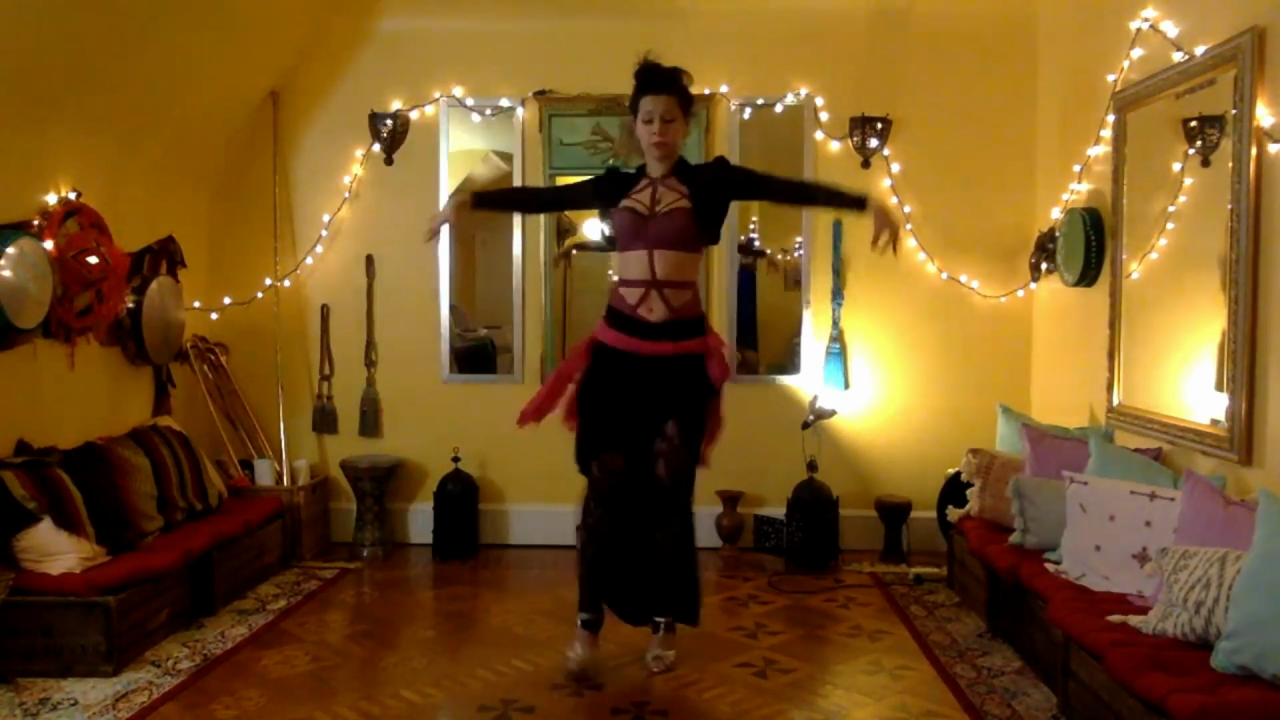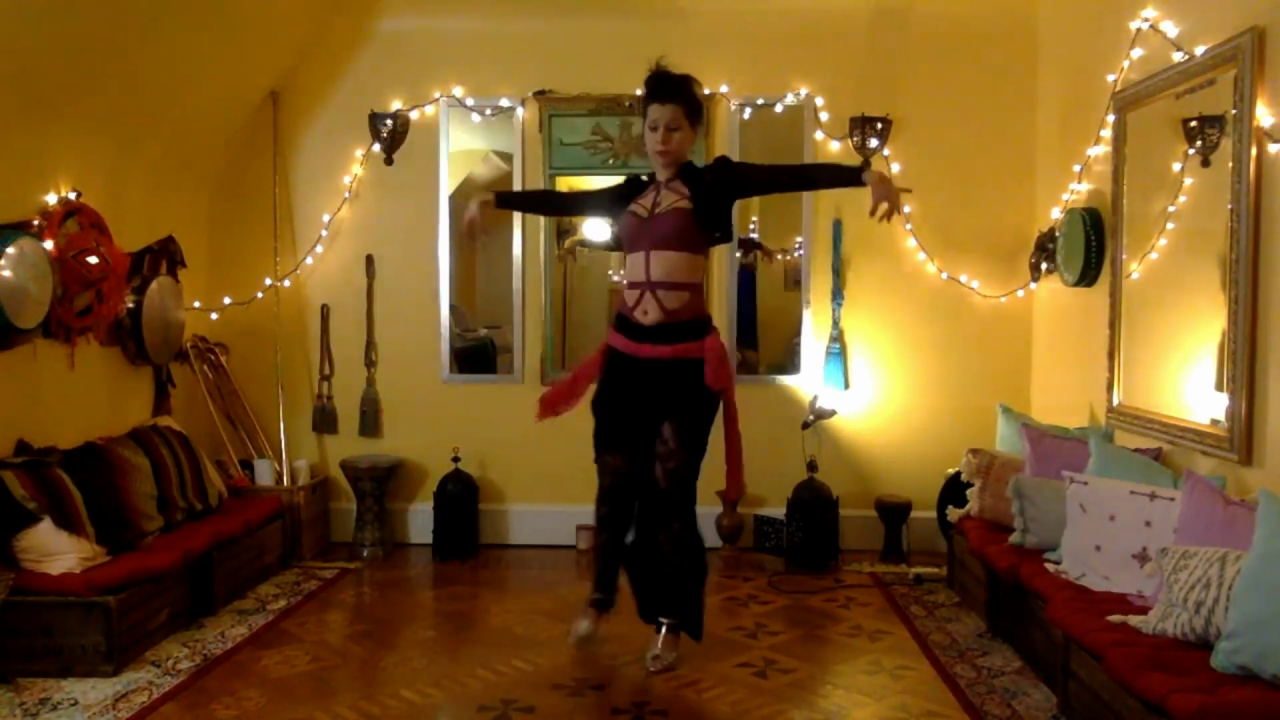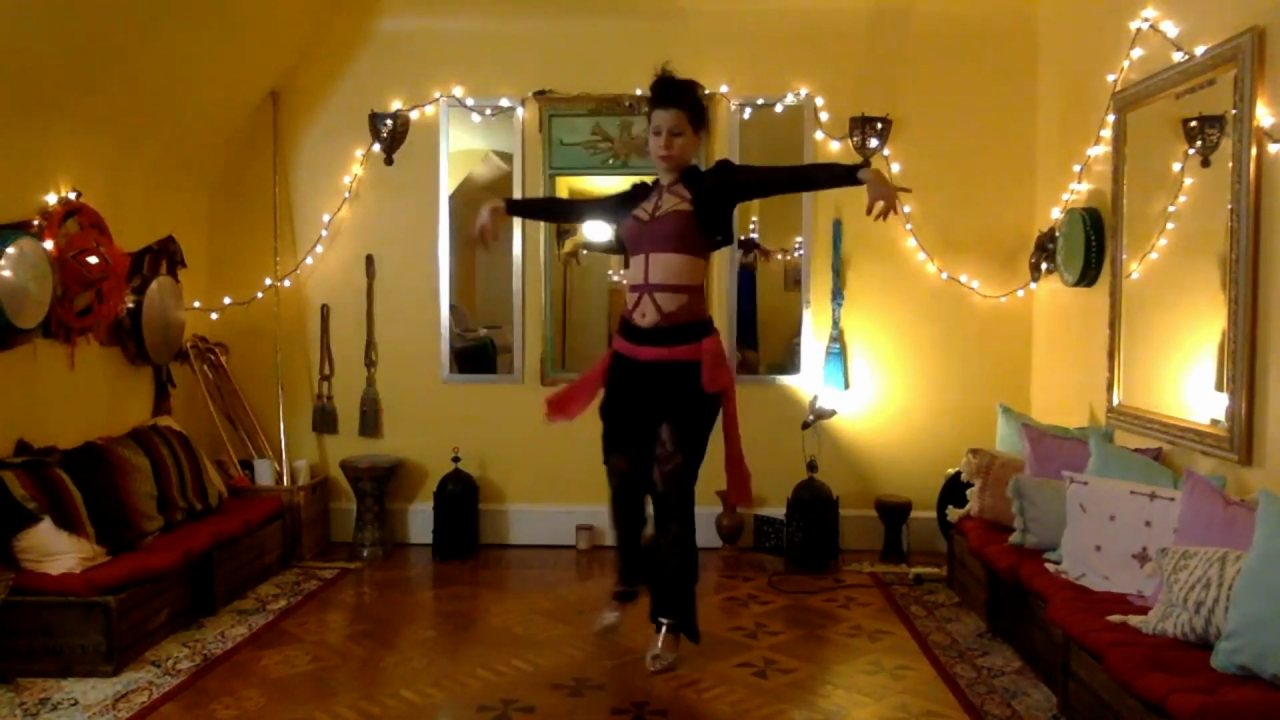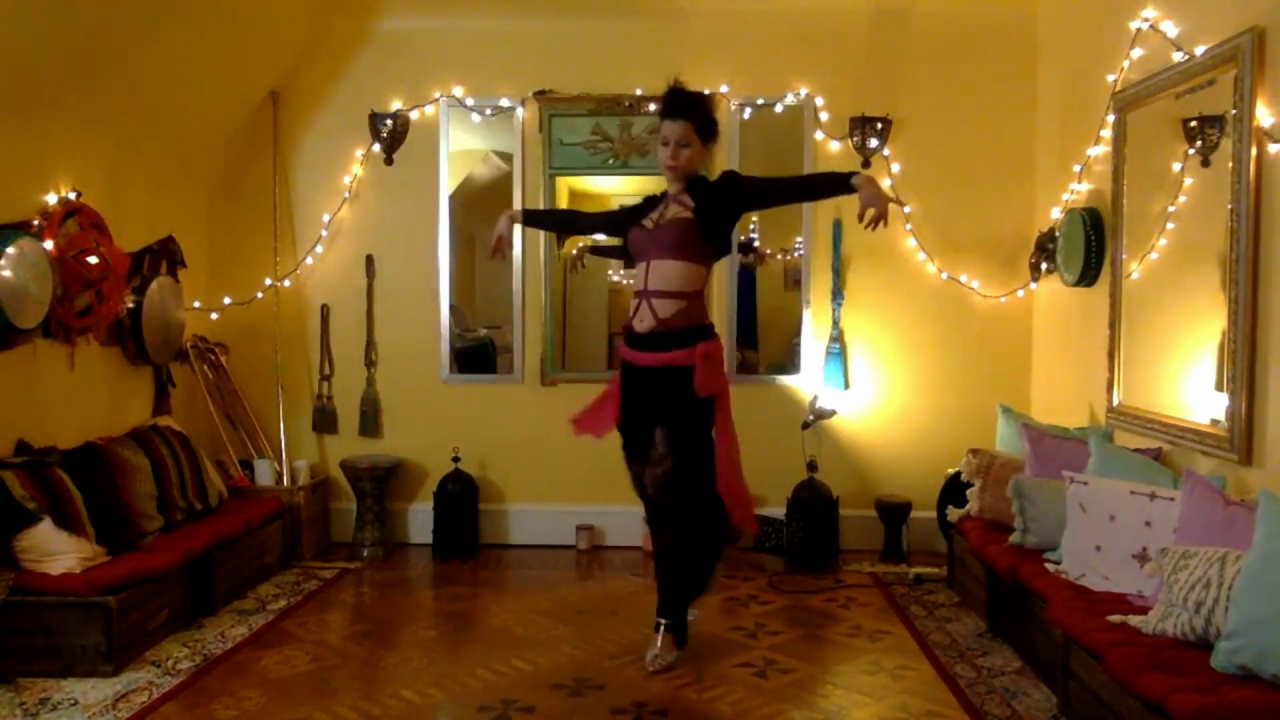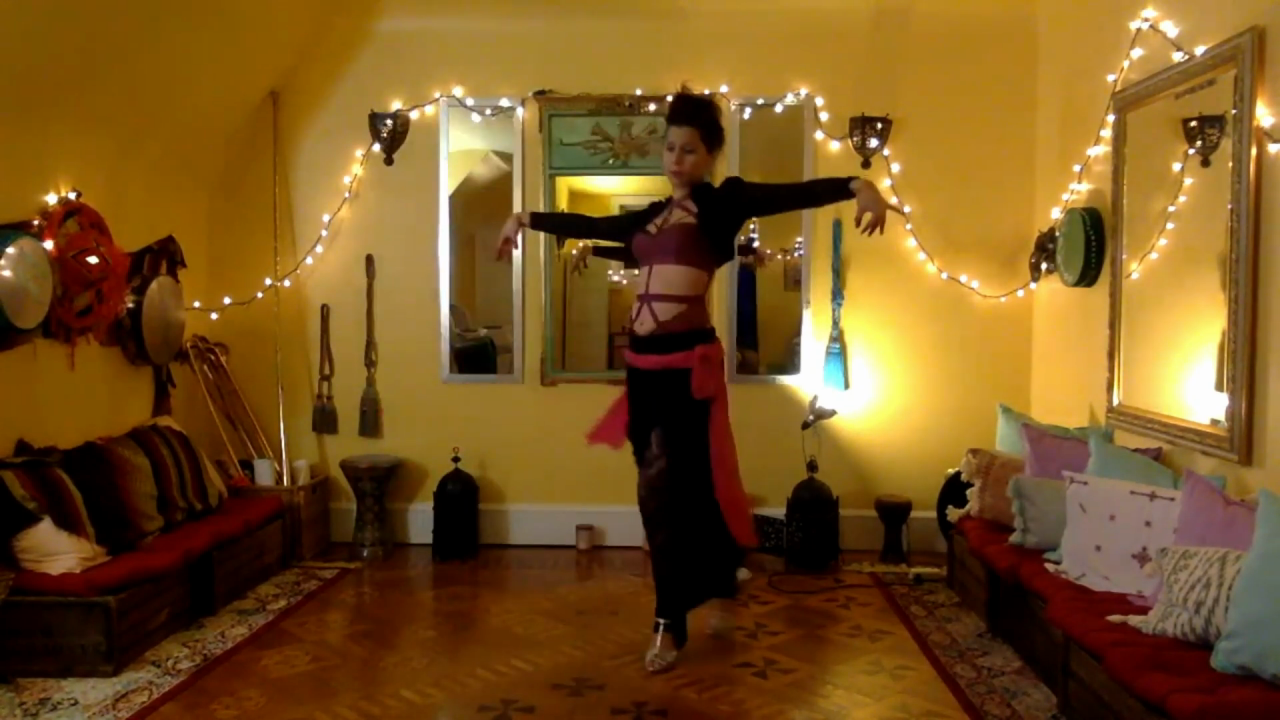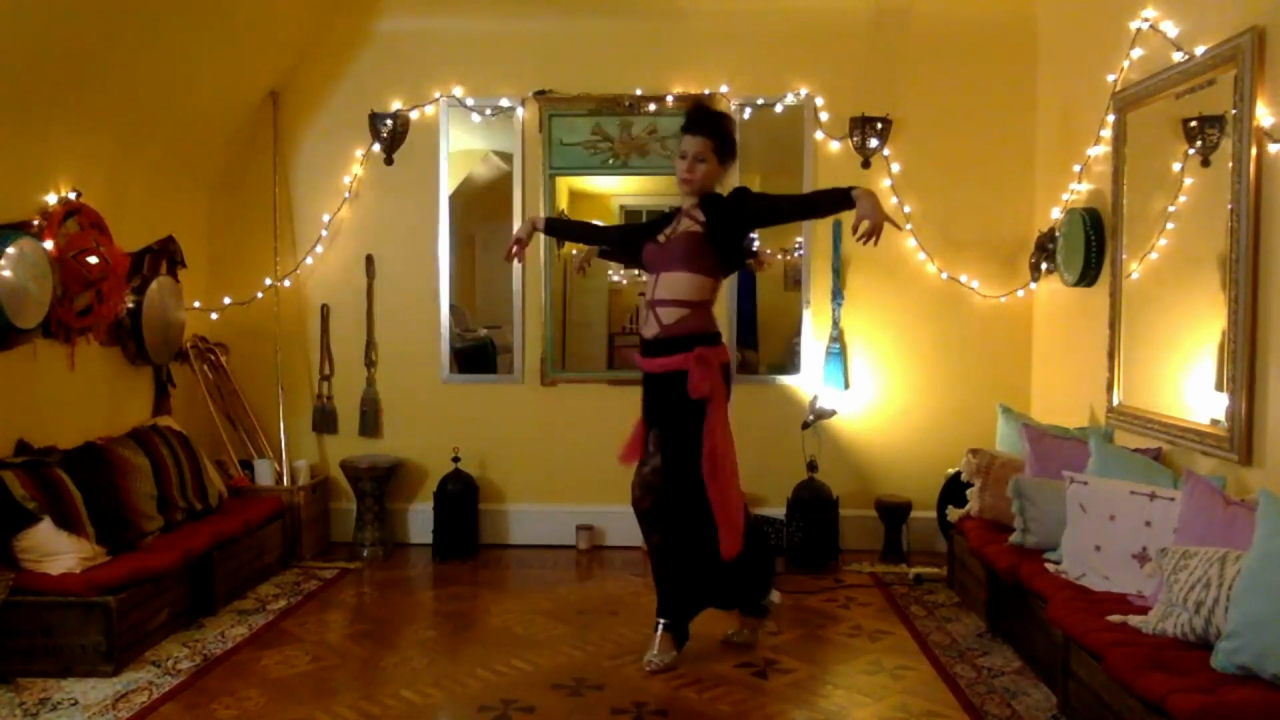
dt=0.1s
person 1, frame 1
left shoulder: (708, 181)
right shoulder: (614, 185)
left elbow: (788, 189)
right elbow: (541, 197)
left wrist: (865, 199)
right wrist: (467, 199)
left hip: (681, 352)
right hip: (616, 349)
left knee: (668, 488)
right knee: (605, 485)
left ankle: (666, 619)
right ankle: (589, 619)
person 1, frame 2
left shoulder: (715, 181)
right shoulder: (630, 193)
left elbow: (797, 176)
right elbow: (562, 201)
left wrist: (866, 174)
right wrist: (492, 199)
left hip: (685, 354)
right hip: (627, 353)
left knee: (670, 489)
right knee: (617, 481)
left ankle: (671, 622)
right ankle: (601, 597)
person 1, frame 3
left shoulder: (714, 185)
right shoulder: (636, 198)
left elbow: (794, 177)
right elbow: (572, 208)
left wrist: (864, 173)
right wrist: (504, 205)
left hip: (686, 355)
right hip: (630, 353)
left knee: (670, 487)
right knee: (626, 479)
left ankle: (672, 621)
right ankle: (627, 583)
person 1, frame 4
left shoulder: (719, 196)
right shoulder: (647, 210)
left elbow: (795, 187)
right elbow: (585, 221)
left wrist: (859, 181)
right wrist: (518, 215)
left hip: (686, 360)
right hip: (638, 359)
left knee: (670, 490)
right knee: (651, 486)
left ankle: (670, 625)
right ankle: (685, 580)
person 1, frame 5
left shoulder: (722, 201)
right shoulder: (653, 215)
left elbow: (797, 193)
right elbow: (595, 228)
left wrist: (858, 186)
right wrist: (527, 219)
left hip: (689, 363)
right hip: (645, 363)
left knee: (661, 491)
right knee: (673, 491)
left ankle: (669, 624)
right ankle: (720, 576)
person 1, frame 6
left shoulder: (730, 211)
right shoulder: (664, 224)
left elbow: (801, 205)
right elbow: (606, 235)
left wrist: (860, 196)
right wrist: (540, 223)
left hip: (693, 366)
right hip: (657, 367)
left knee: (654, 492)
right knee: (681, 491)
left ankle: (670, 623)
right ankle: (751, 595)
